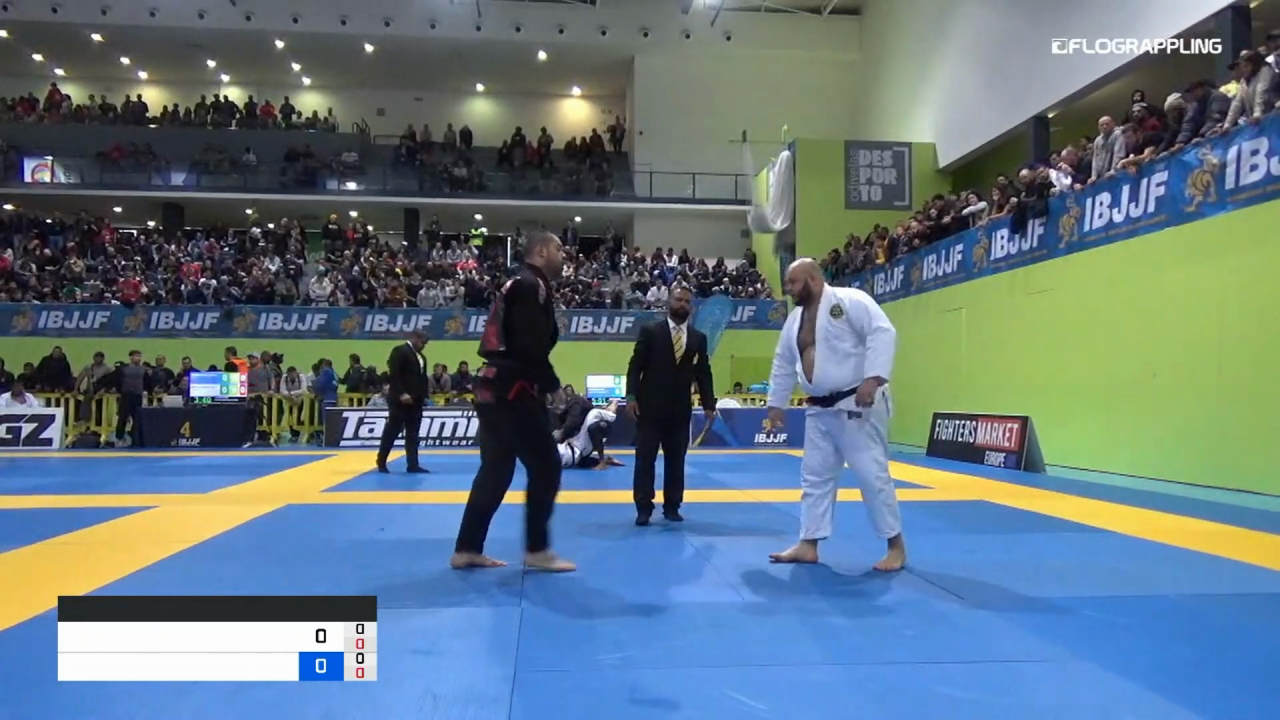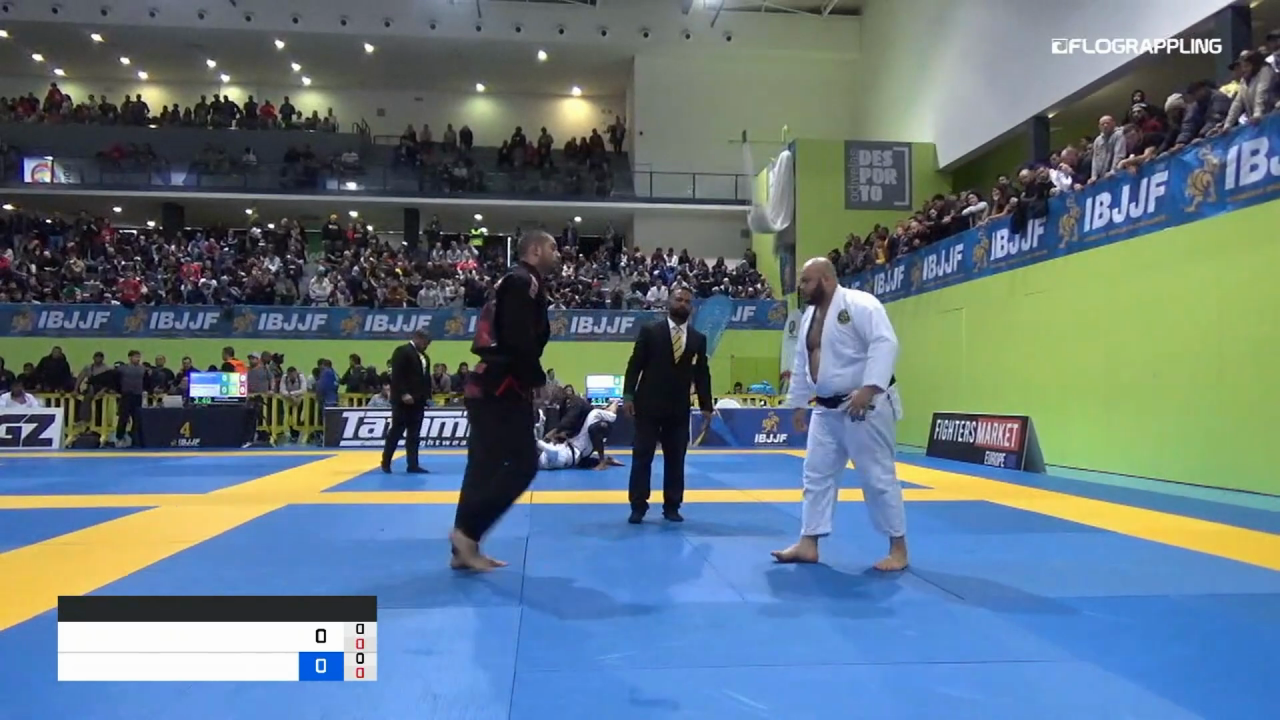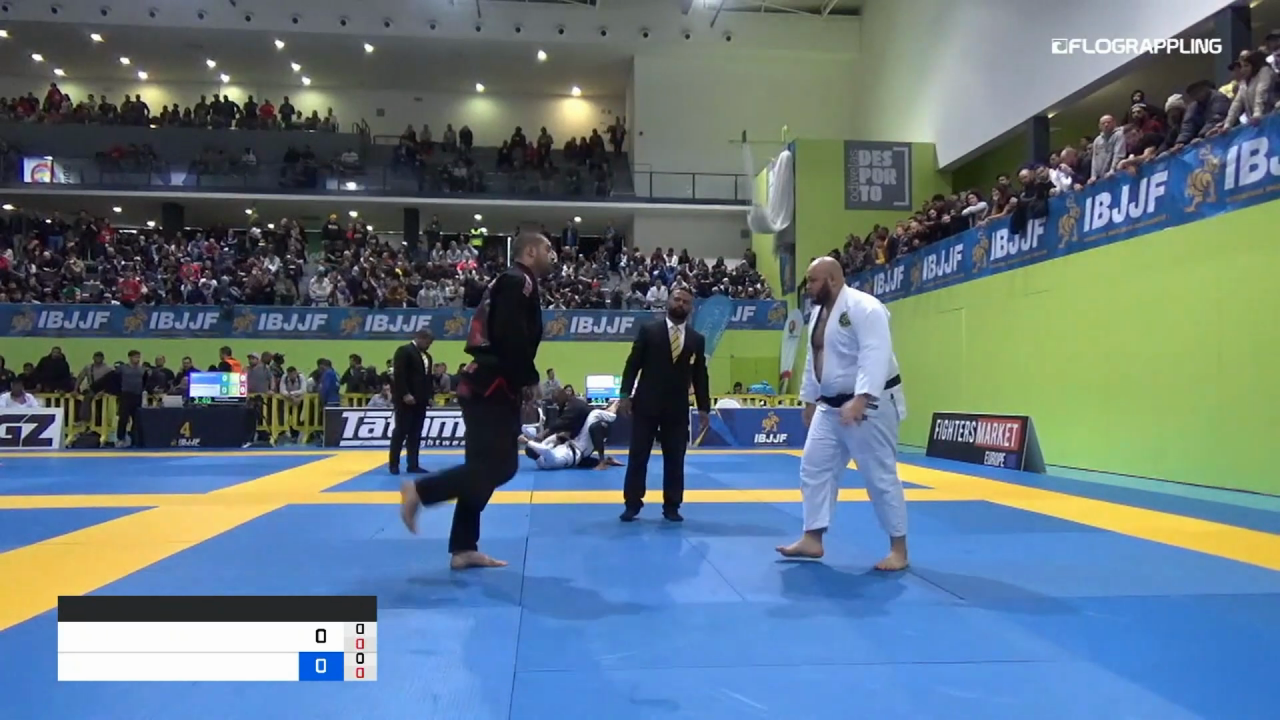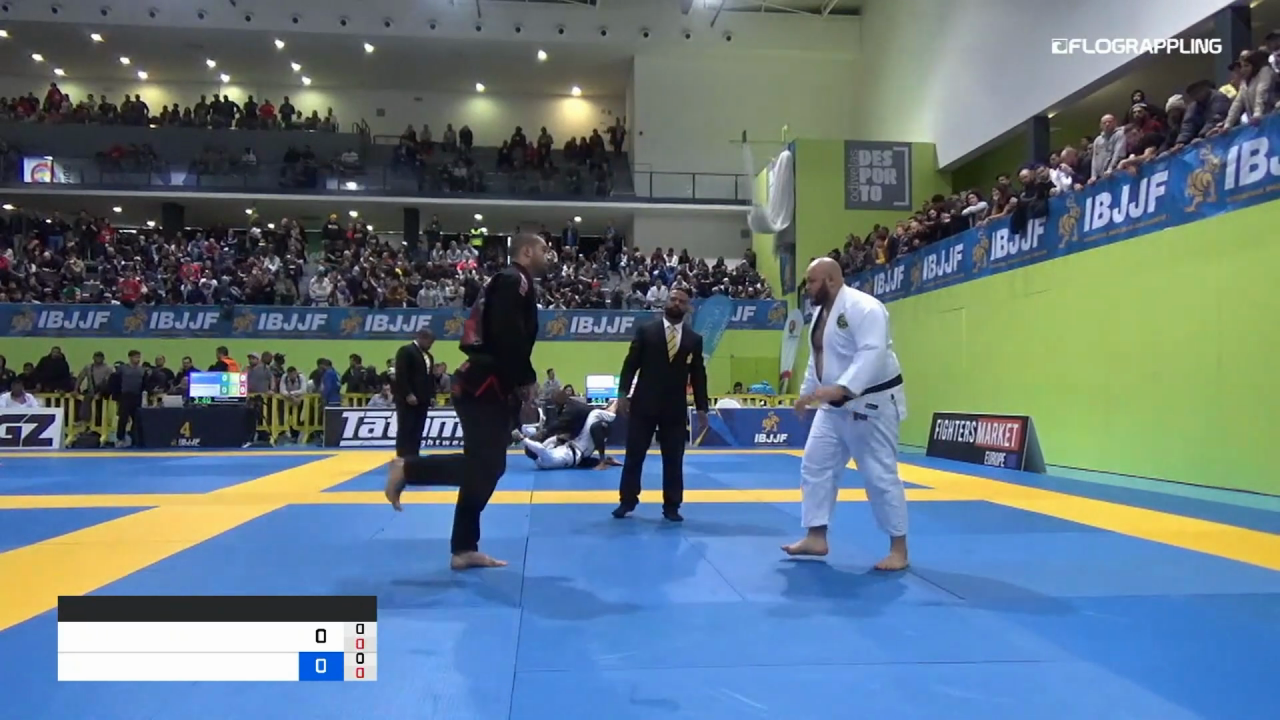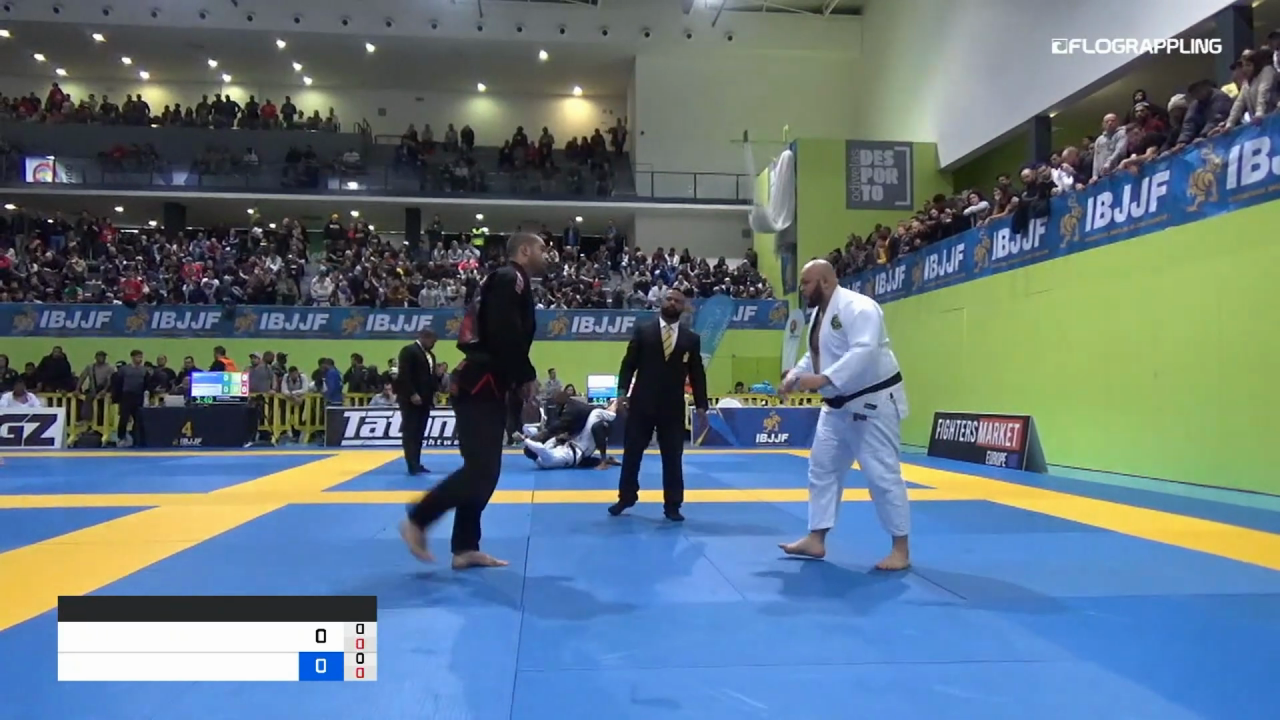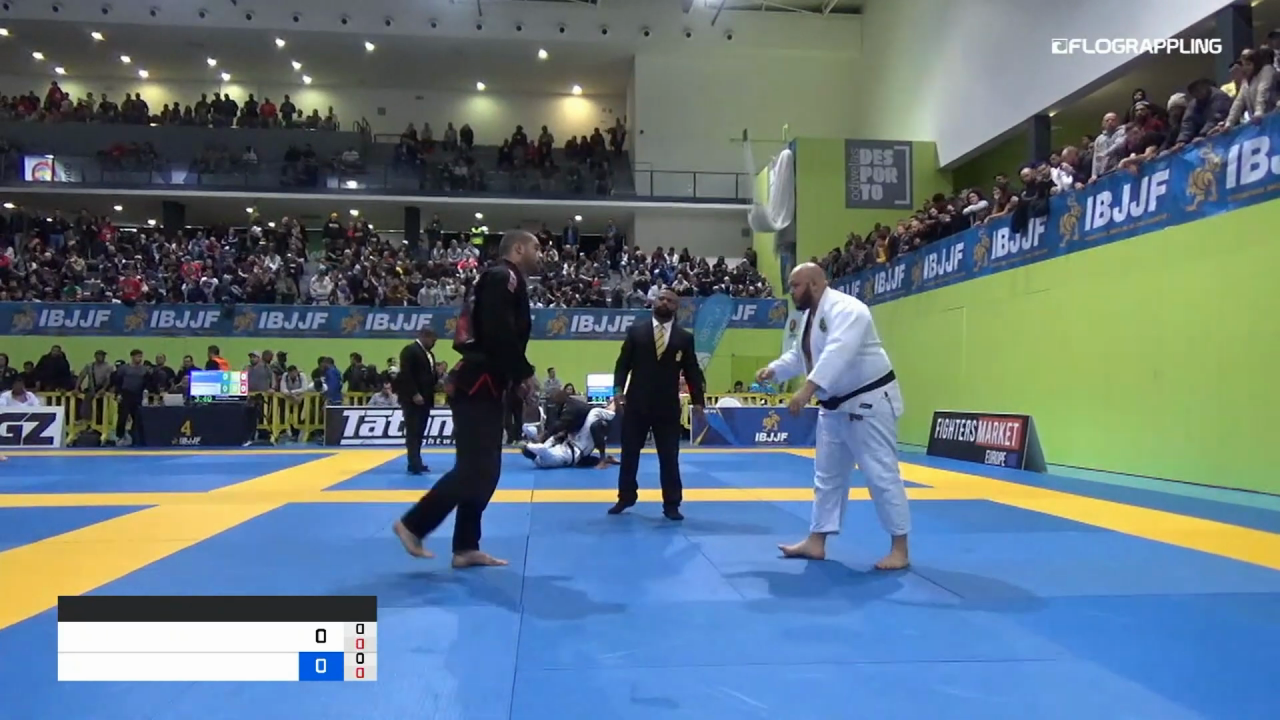
dt=0.1s
person 1, frame 1
left shoulder: (520, 286)
right shoulder: (531, 286)
right elbow: (530, 346)
left wrist: (541, 385)
right wrist: (551, 384)
left hip: (497, 386)
right hip: (511, 389)
left knee: (496, 469)
right knee: (546, 466)
left ankle: (468, 549)
right ankle: (538, 550)
person 1, frame 2
left shoulder: (516, 283)
right shoulder: (523, 282)
right elbow: (519, 341)
left wrist: (529, 381)
right wrist: (537, 380)
left hip: (489, 383)
right hip: (500, 386)
left knee: (487, 467)
right knee: (522, 464)
left ankle: (465, 548)
right ankle: (468, 533)
person 1, frame 3
left shoulder: (513, 285)
right shoulder: (518, 282)
right elbow: (512, 338)
left wrist: (523, 383)
right wrist: (530, 379)
left hip: (491, 384)
right hip: (492, 386)
left knee: (489, 466)
right knee: (499, 465)
left ankle: (464, 548)
right ankle: (421, 490)
person 1, frame 4
left shoulder: (512, 284)
right shoulder: (513, 281)
right elbow: (507, 338)
left wrist: (518, 384)
right wrist: (526, 379)
left hip: (486, 384)
right hip: (484, 385)
left knee: (482, 465)
right knee: (487, 464)
left ankle: (465, 549)
right ankle: (409, 469)
person 1, frame 5
left shoulder: (510, 283)
right shoulder: (509, 279)
right elbow: (505, 335)
left wrist: (520, 379)
right wrist: (526, 375)
left hip: (486, 384)
right hip: (481, 385)
left knee: (484, 470)
right knee: (481, 469)
left ankle: (466, 548)
right ankle: (417, 520)
person 1, frame 6
left shoulder: (506, 282)
right shoulder: (503, 278)
right elbow: (499, 334)
left wrist: (516, 377)
right wrist: (523, 372)
left hip: (483, 385)
right hip: (478, 385)
left knee: (482, 469)
right knee: (478, 469)
left ankle: (466, 548)
right ankle: (413, 524)
person 2, frame 1
left shoulder: (851, 300)
right shoulder: (795, 319)
left elbow: (882, 334)
right elbow: (784, 363)
left wrist: (872, 379)
right wrist: (775, 402)
left hip: (859, 405)
right hip: (820, 409)
left knee: (871, 475)
right knee: (815, 477)
left ankle: (896, 547)
right ankle: (807, 545)
person 2, frame 2
left shoulder: (859, 304)
right shoulder: (810, 316)
left elbow: (884, 344)
right elbow: (802, 362)
left wrist: (869, 388)
right wrist: (795, 403)
left hip: (865, 407)
right hip: (828, 408)
left knee: (877, 476)
right knee: (817, 474)
left ankle: (898, 547)
right ankle: (808, 543)
person 2, frame 3
left shoulder: (864, 307)
right shoulder: (819, 312)
left elbow: (877, 355)
right elbow: (815, 358)
left wrist: (860, 399)
right wrist: (808, 399)
left hip: (870, 405)
right hip: (833, 406)
left knee: (879, 476)
right knee: (814, 467)
left ankle: (898, 548)
right ankle: (812, 539)
person 2, frame 4
left shoulder: (863, 307)
right shoulder: (821, 312)
left elbow: (872, 354)
left wrist: (838, 389)
right wrist: (807, 392)
left hip: (870, 404)
right hip: (836, 406)
left knee: (879, 476)
right knee: (816, 466)
left ankle: (899, 548)
right ankle: (816, 536)
person 2, frame 5
left shoulder: (856, 308)
right shoulder: (819, 313)
left elbow: (863, 352)
right elbow: (815, 355)
left wrist: (821, 379)
right wrist: (794, 376)
left hip: (872, 402)
right hip: (838, 405)
left knee: (881, 474)
right knee: (822, 469)
left ankle: (900, 548)
right ankle: (816, 538)
person 2, frame 6
left shoulder: (843, 309)
right shoulder: (811, 315)
left elbow: (839, 352)
right elbow: (800, 354)
left wrist: (808, 387)
right wrist: (774, 369)
left hip: (868, 402)
right hip: (835, 406)
left knee: (880, 473)
right knee: (828, 474)
left ankle: (900, 547)
right ankle: (816, 541)
person 3, frame 1
left shoulder: (699, 338)
right shoulder: (650, 331)
left elbow: (704, 374)
right elbow: (636, 365)
left wrist: (708, 405)
right wrist: (631, 395)
left hip: (680, 408)
right hip: (650, 406)
left knee: (676, 459)
right knee: (645, 456)
left ankle: (672, 506)
right ankle: (644, 507)
person 3, frame 2
left shoulder: (698, 339)
right shoulder: (649, 331)
left elbow: (702, 374)
right elbow: (634, 365)
left wrist: (706, 406)
right wrist: (628, 395)
left hip: (679, 409)
right hip: (649, 405)
left knee: (675, 459)
right knee: (642, 456)
left ankle: (672, 506)
right ankle: (638, 506)
person 3, frame 3
left shoulder: (696, 339)
right shoulder: (648, 331)
left elbow: (700, 375)
right elbow: (632, 364)
left wrist: (703, 407)
right wrist: (625, 394)
left hip: (677, 408)
right hip: (646, 404)
left knee: (675, 459)
right knee: (638, 455)
left ankle: (671, 506)
right ankle: (632, 503)
person 3, frame 4
left shoulder: (694, 339)
right shoulder: (645, 331)
left elbow: (698, 375)
right elbow: (630, 364)
left wrist: (701, 406)
right wrist: (623, 393)
left hip: (675, 408)
right hip: (644, 404)
left knee: (674, 459)
right knee: (634, 454)
left ankle: (672, 506)
right ankle: (628, 500)
person 3, frame 5
left shoulder: (691, 339)
right shoulder: (642, 331)
left elbow: (697, 373)
right elbow: (628, 364)
left wrist: (701, 403)
right wrist: (623, 391)
left hip: (673, 407)
right hip: (642, 404)
left knee: (673, 458)
right knee: (632, 453)
left ankle: (672, 505)
right ankle: (626, 497)
person 3, frame 6
left shoulder: (685, 337)
right shoulder: (636, 331)
left elbow: (693, 371)
right elbow: (623, 363)
left wrist: (698, 400)
right wrist: (619, 389)
left hip: (667, 406)
right hip: (636, 403)
left knee: (669, 457)
right knee: (629, 452)
left ankle: (671, 504)
right ankle: (626, 497)
